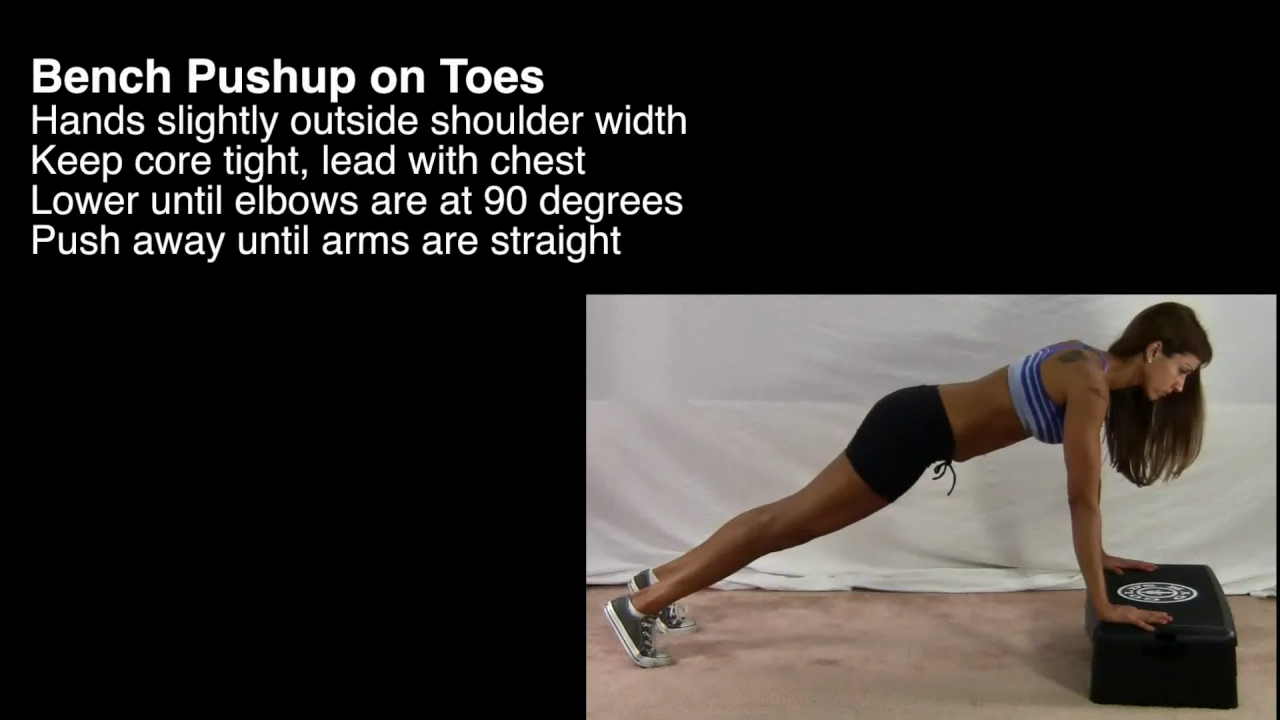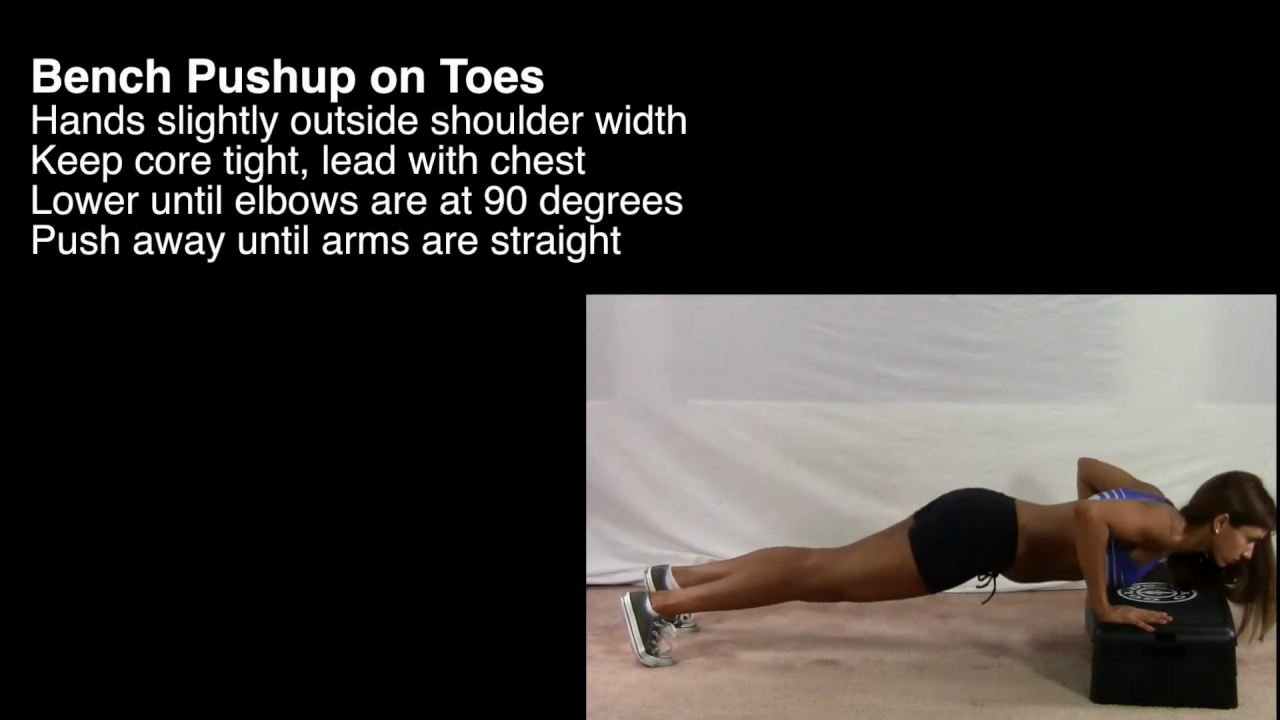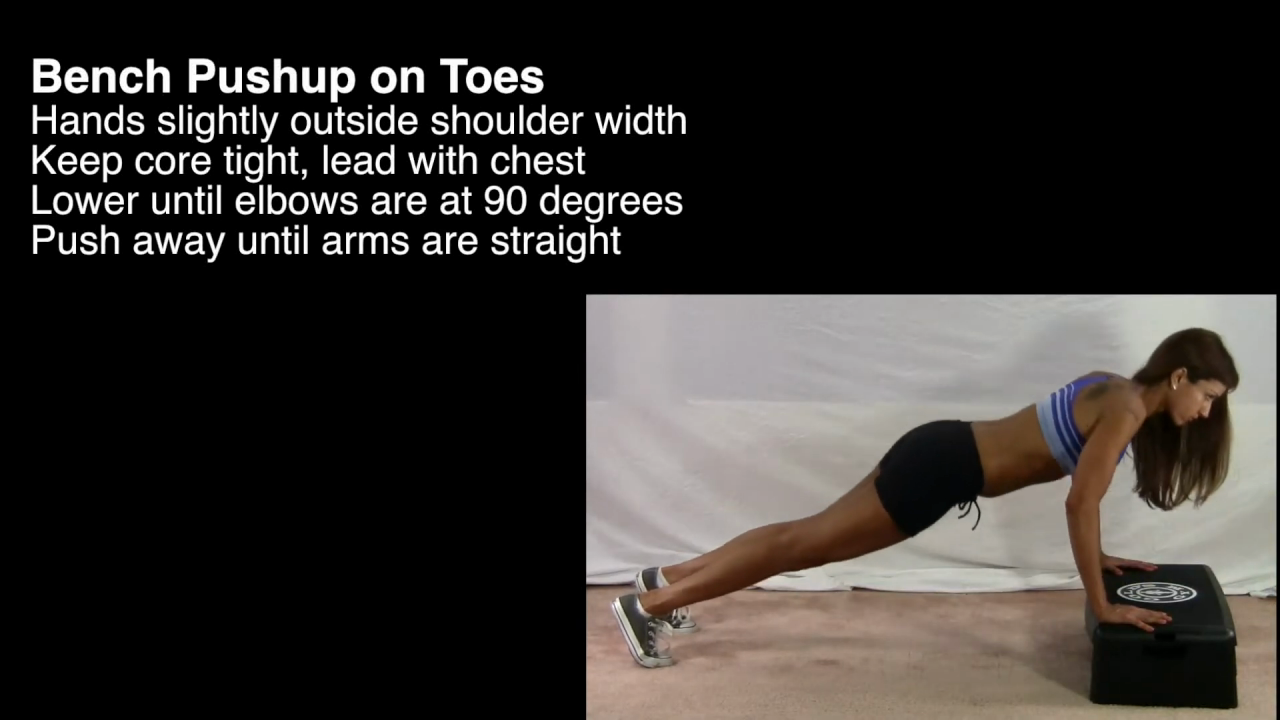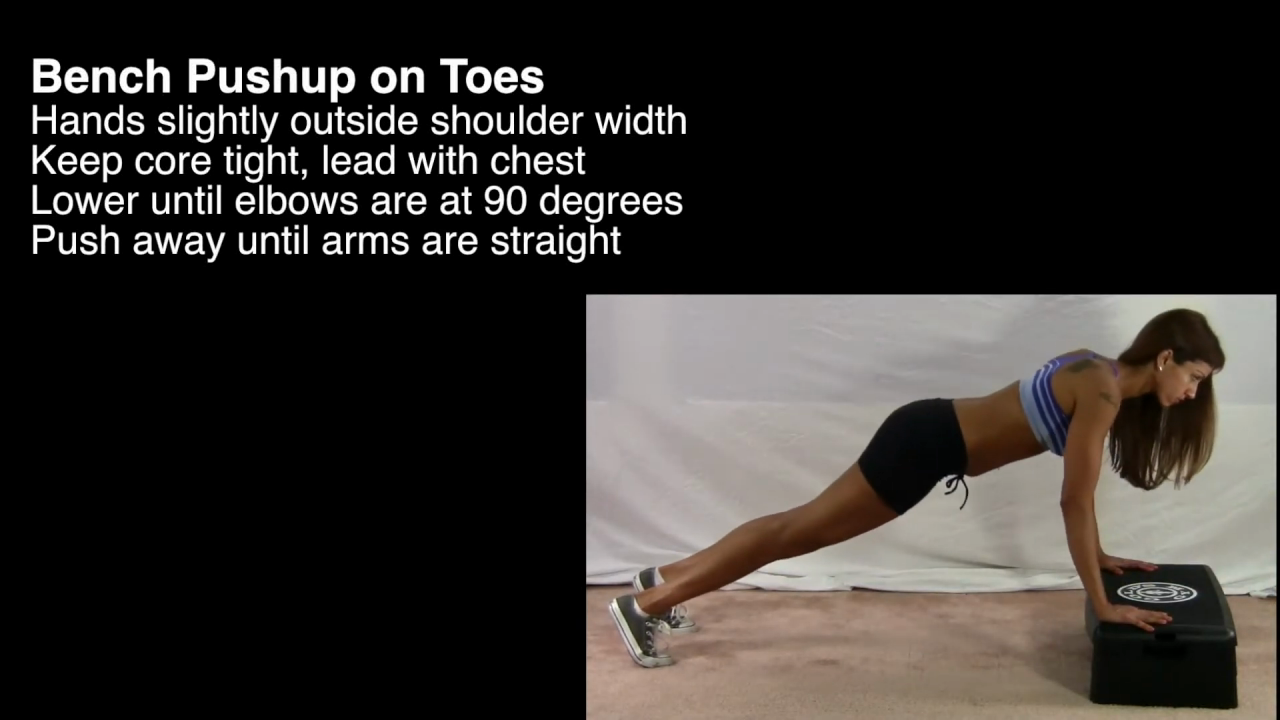
dt=1s
person 1, frame 1
left shoulder: (1096, 368)
right shoulder: (1091, 386)
left elbow: (1080, 490)
right elbow: (1083, 500)
left wrist: (1099, 555)
right wrist: (1103, 603)
left hip: (919, 421)
right hip: (914, 431)
left knee: (789, 518)
right knee: (788, 523)
left ankle: (658, 580)
right ankle: (641, 603)
person 1, frame 2
left shoulder: (1157, 503)
right shoulder: (1164, 530)
left elbow: (1086, 465)
right elbow: (1089, 514)
right wrist: (1104, 606)
left hip: (979, 520)
right hip: (978, 534)
left knee: (825, 566)
right knee: (820, 574)
left ankle: (674, 578)
right ankle: (657, 605)
person 1, frame 3
left shoulder: (1120, 392)
right shoulder: (1125, 410)
left elbow: (1080, 503)
right elbow: (1078, 506)
left wrist: (1098, 557)
right wrist: (1101, 605)
left hip: (943, 451)
right hip: (943, 467)
left knee: (806, 533)
right knee: (804, 547)
left ankle: (665, 580)
right ankle: (647, 606)
person 1, frame 4
left shoulder: (1107, 376)
right shoulder: (1103, 393)
left elbow: (1075, 486)
right elbow: (1074, 501)
left wrist: (1097, 556)
right wrist: (1102, 603)
left hip: (934, 432)
right hip: (927, 443)
left knee: (798, 526)
right knee: (795, 533)
left ankle: (662, 581)
right ankle: (645, 604)
